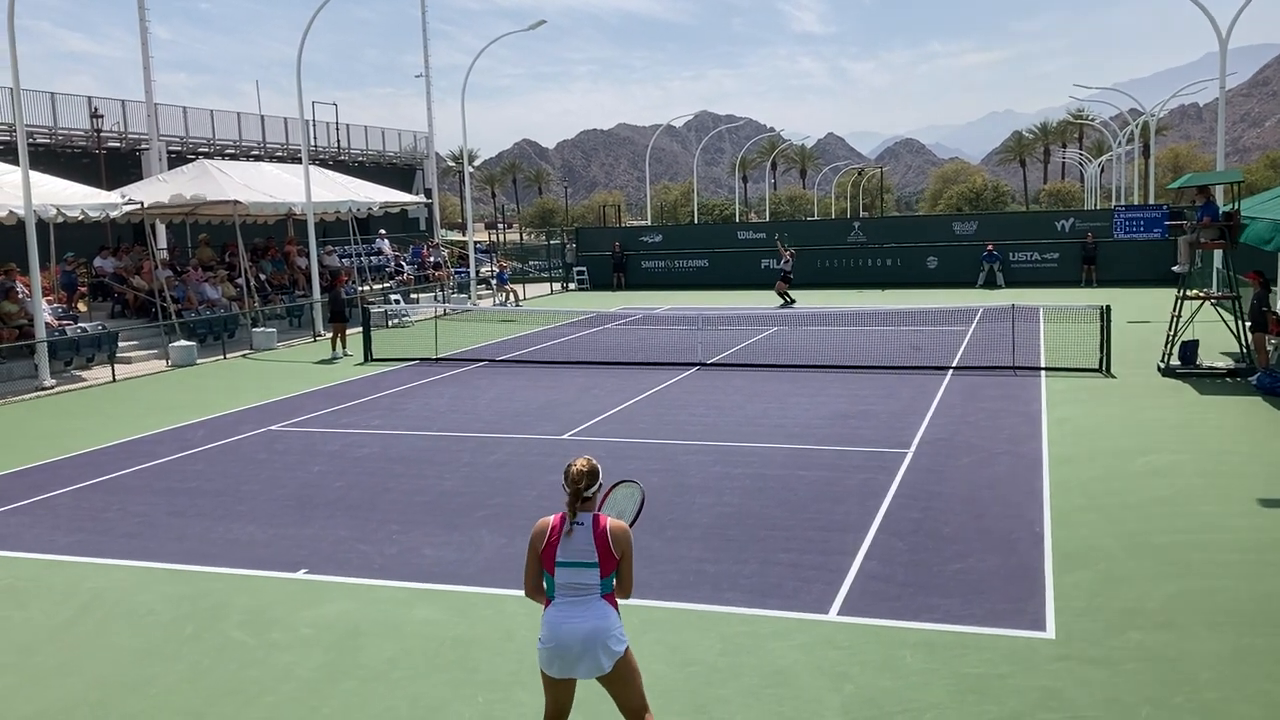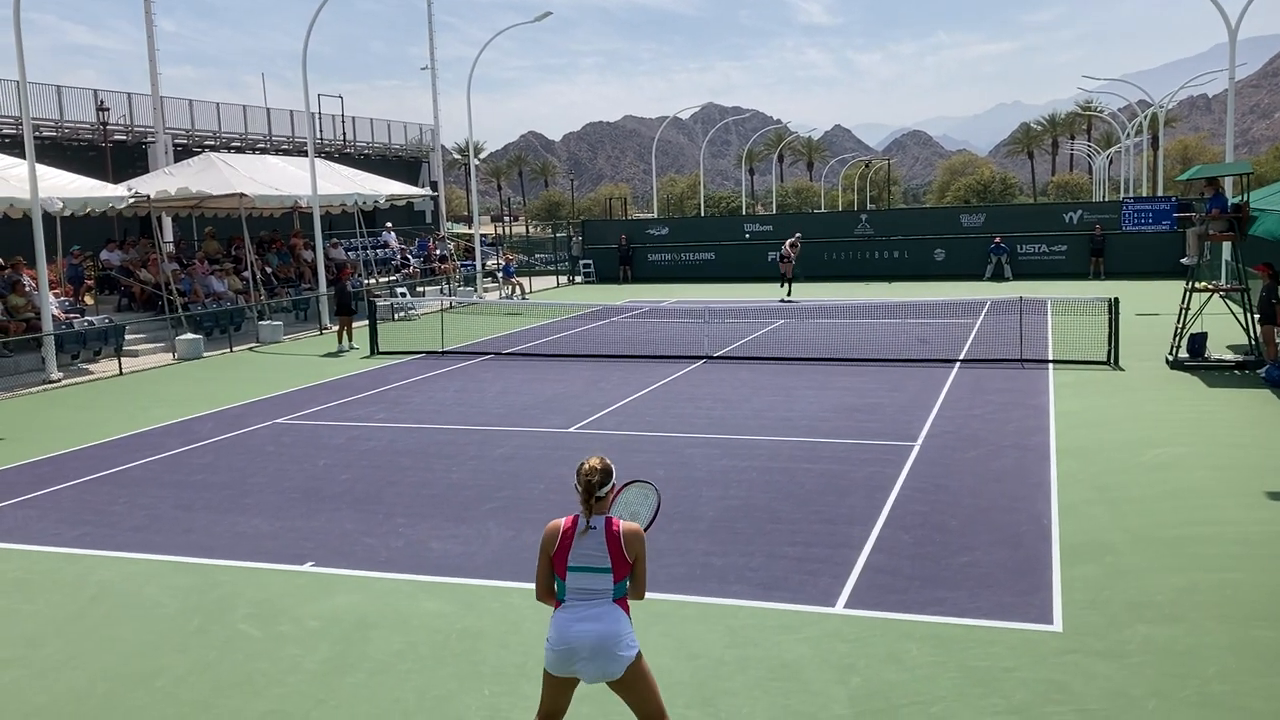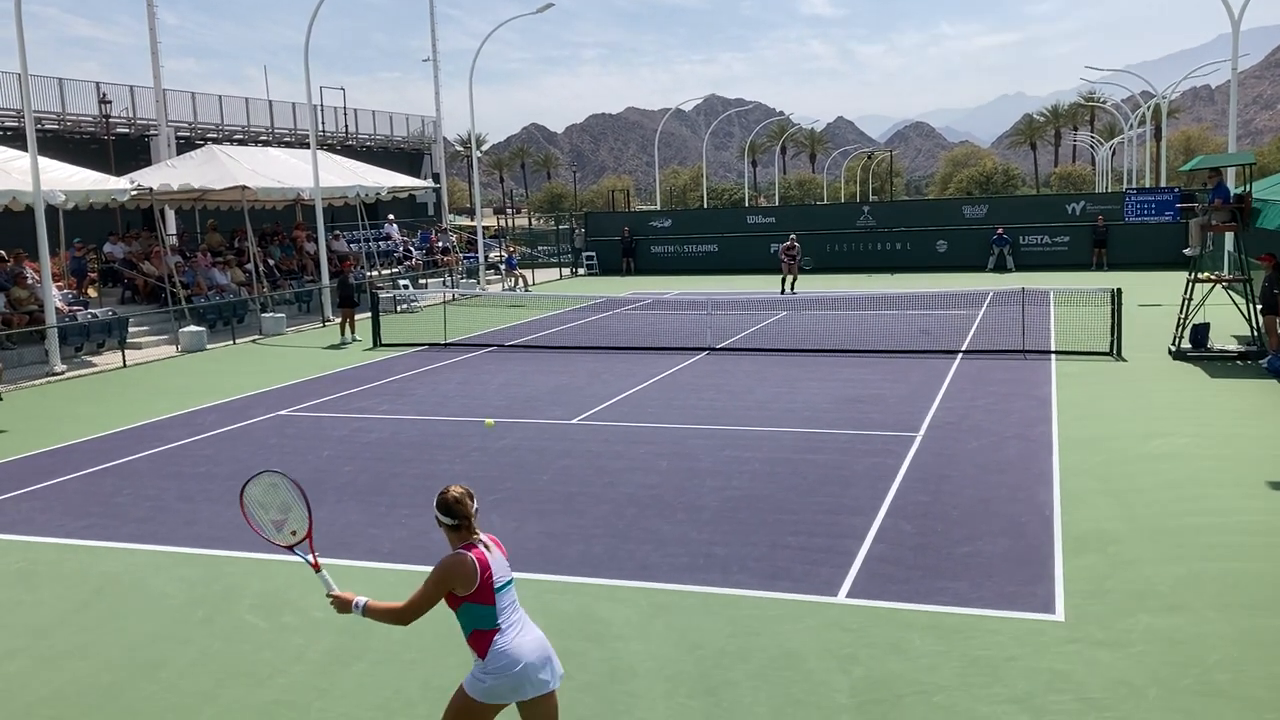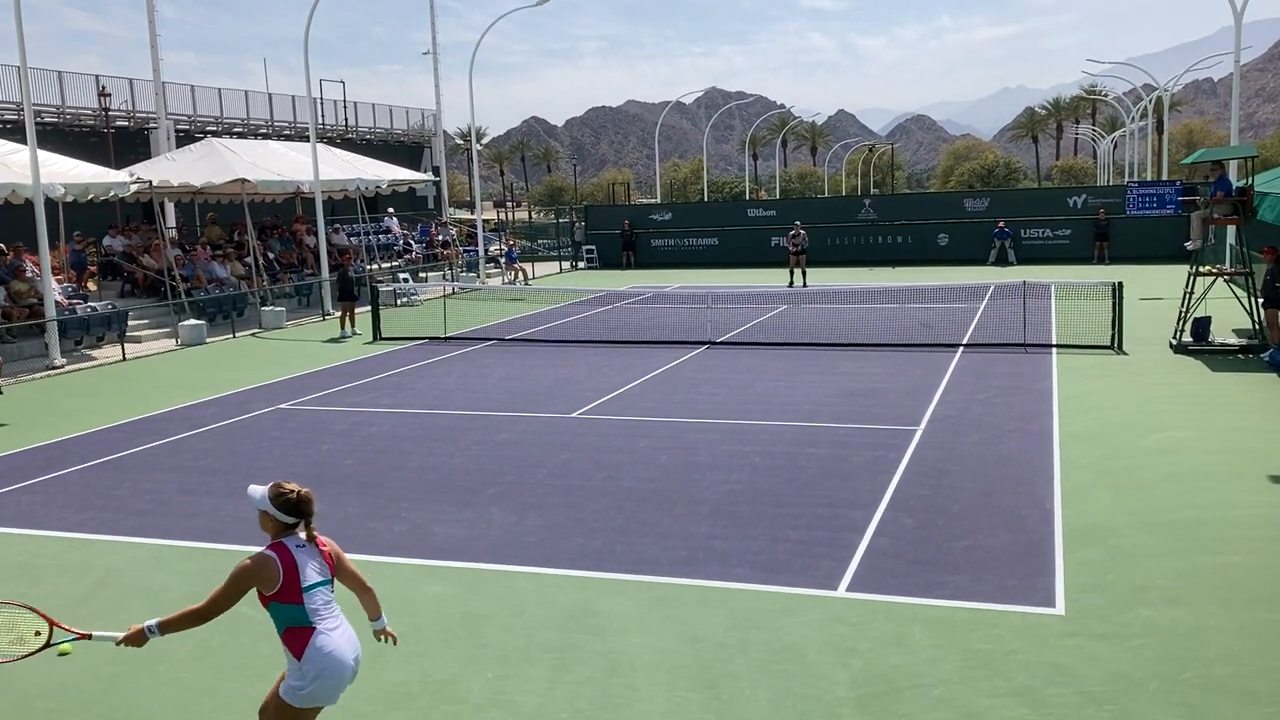
dt=0.5s
person 1, frame 1
left shoulder: (543, 529)
right shoulder: (618, 531)
left elbow: (532, 590)
right elbow: (625, 592)
left hip: (555, 633)
right hip: (603, 632)
person 1, frame 2
left shoulder: (554, 531)
right shoulder: (631, 534)
left elbow: (542, 594)
right elbow: (638, 592)
left hip: (565, 638)
right hip: (614, 638)
person 1, frame 3
left shoulder: (455, 565)
right shoulder: (492, 544)
left elbow: (405, 615)
left wrist: (356, 604)
left hip: (504, 665)
right hip: (537, 653)
person 1, frame 4
left shoulder: (260, 564)
right shoulder: (324, 546)
left elbow: (204, 613)
right elbow: (365, 590)
left wrist: (150, 630)
right wrist: (378, 623)
left hip: (319, 663)
right hip: (347, 649)
